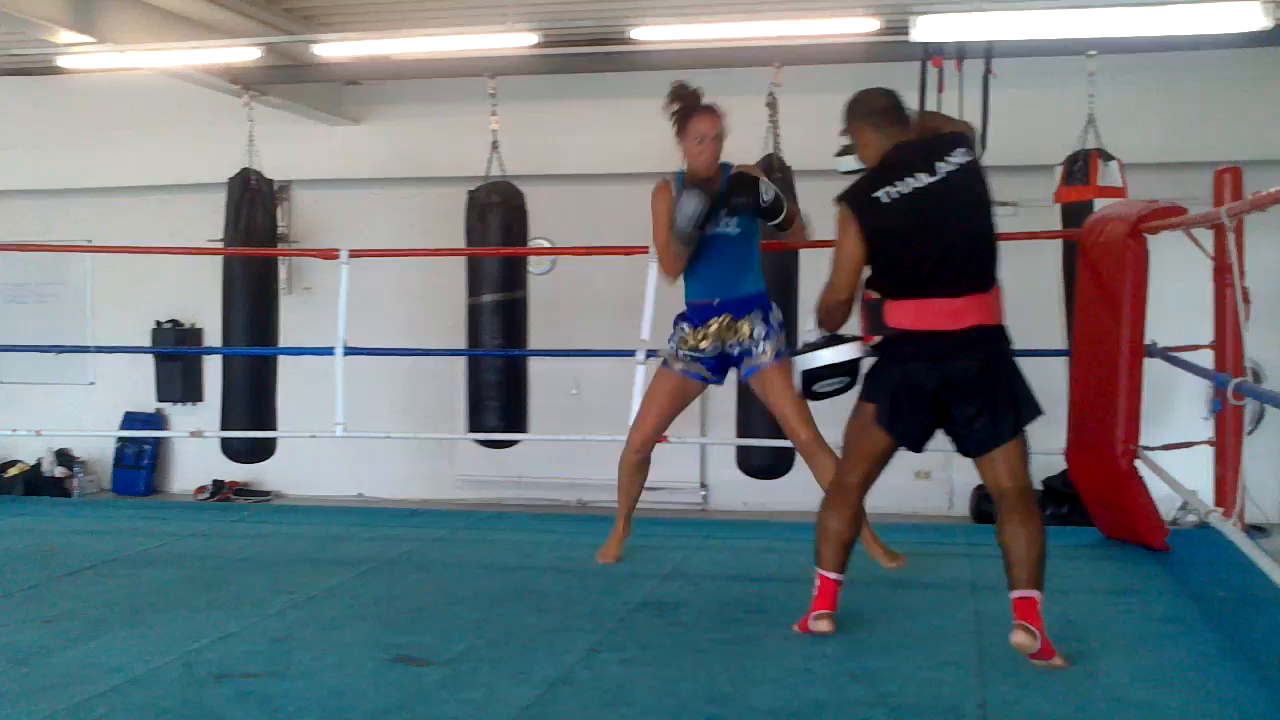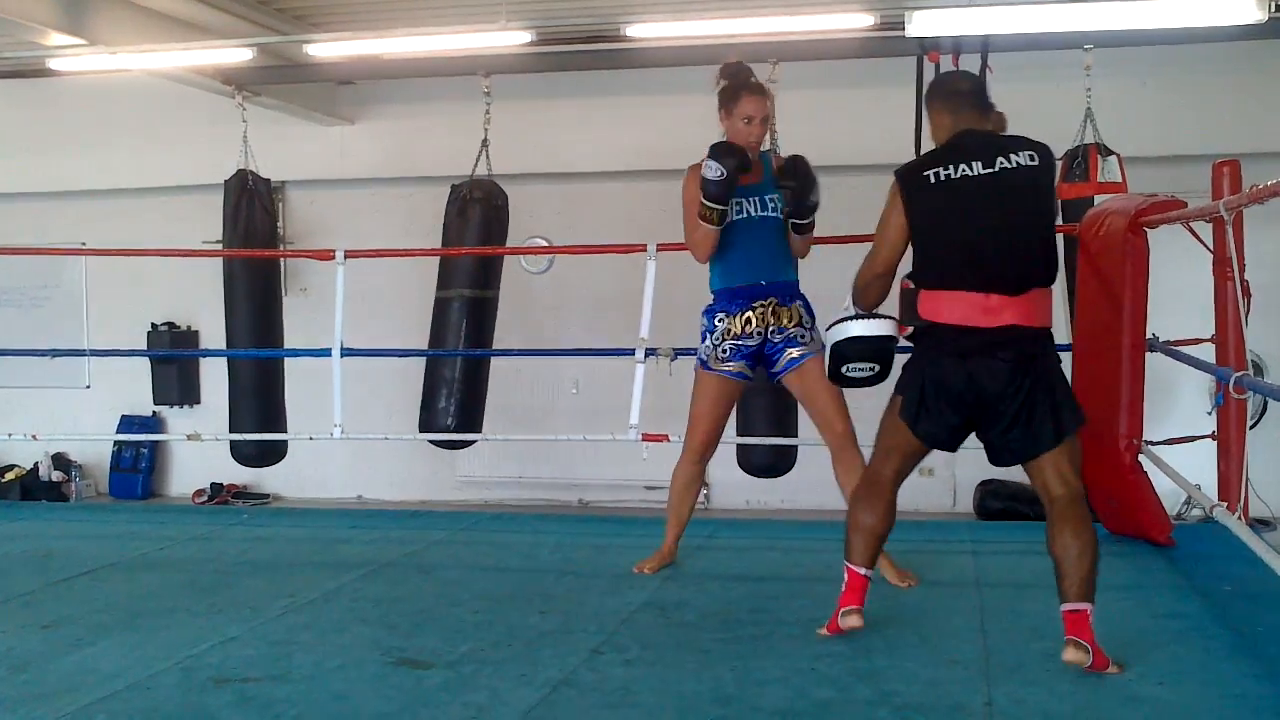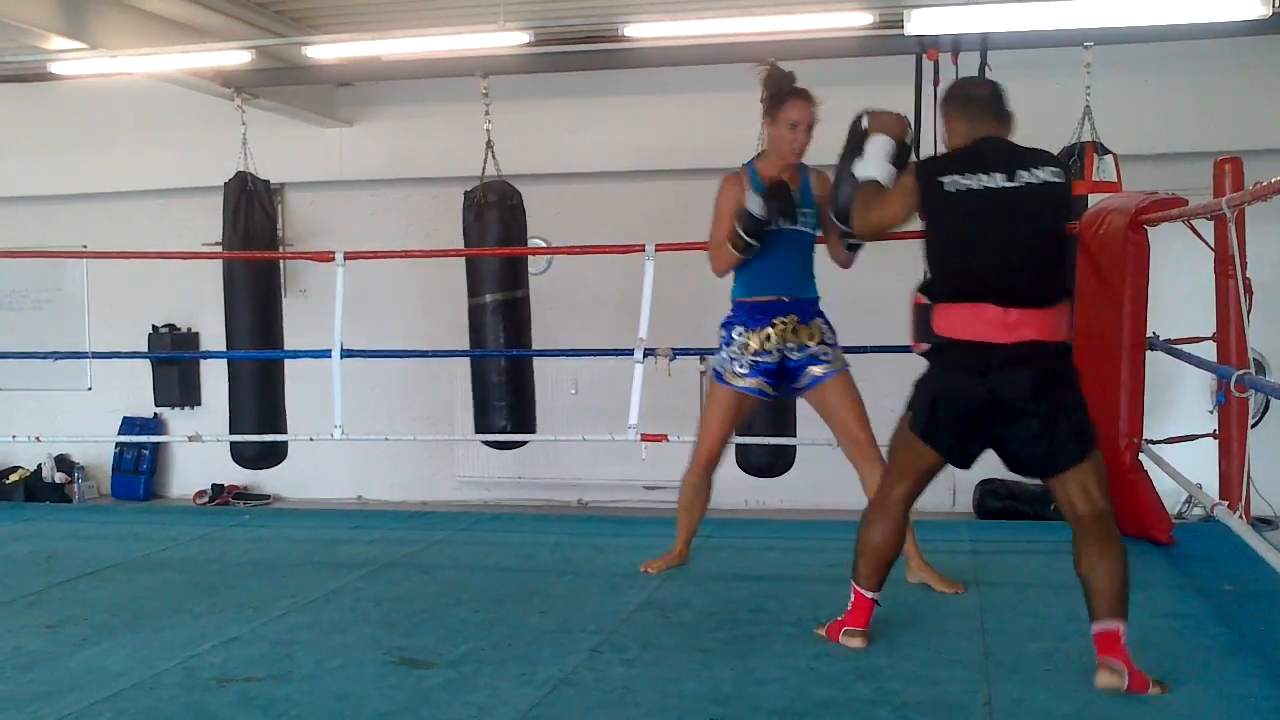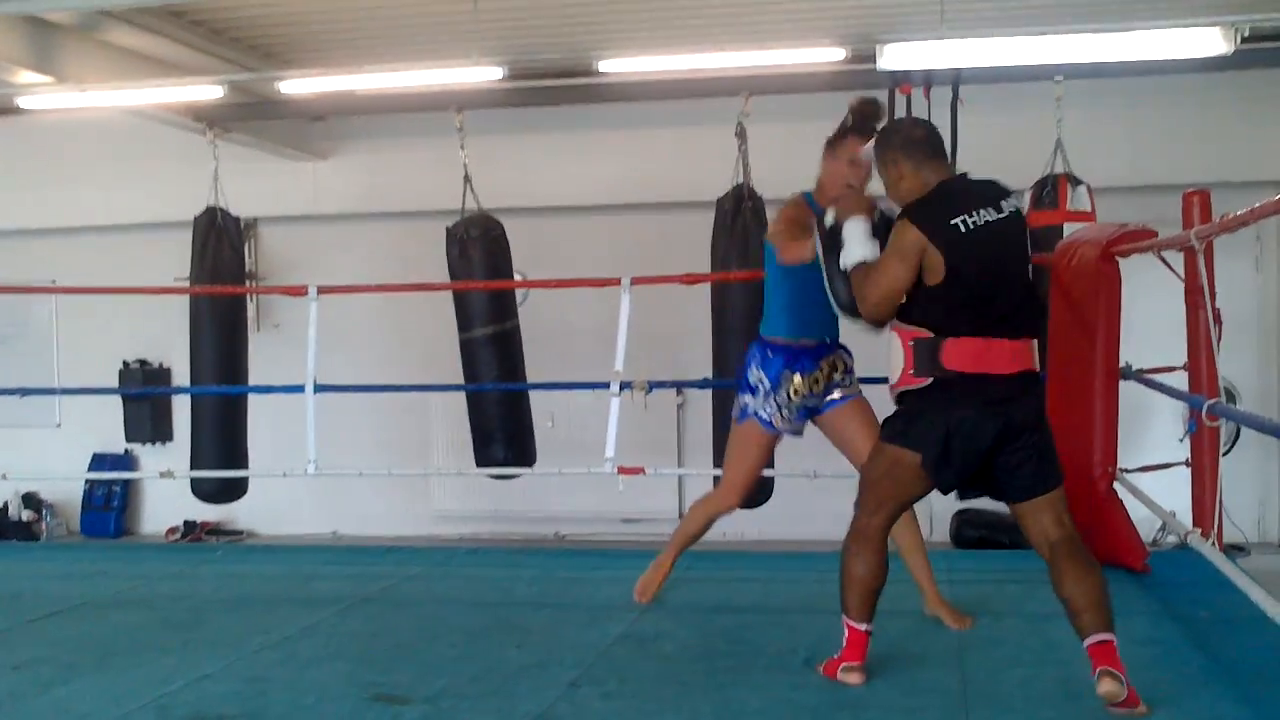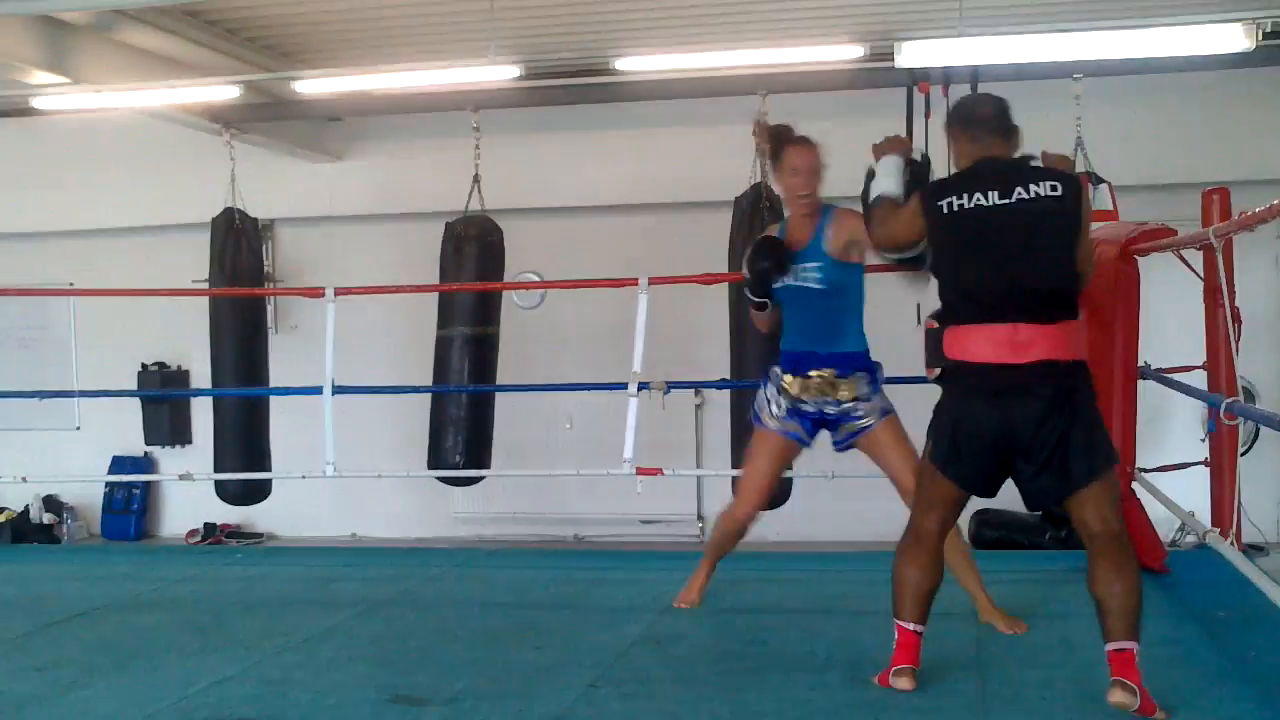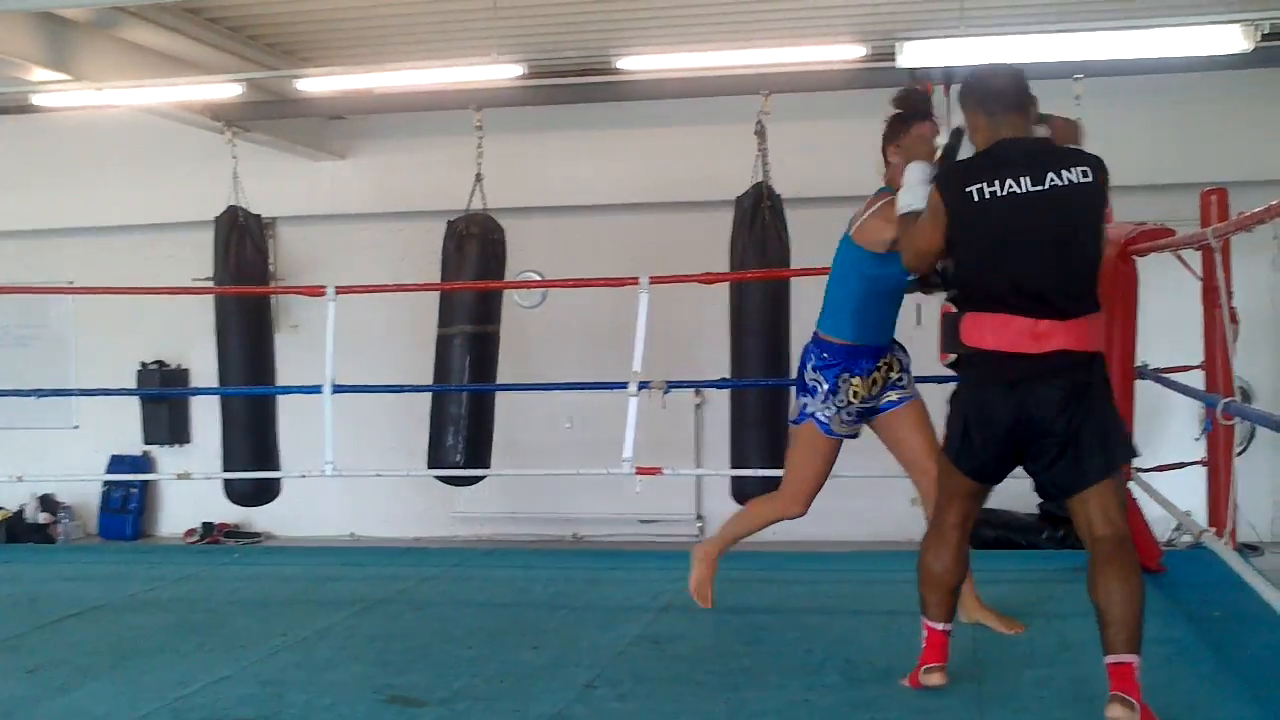
dt=0.7s
person 1, frame 1
left shoulder: (860, 200)
right shoulder: (959, 149)
left elbow: (841, 295)
left wrist: (825, 328)
right wrist: (912, 124)
left hip: (906, 354)
right hip: (978, 349)
left knee: (850, 481)
right knee: (1013, 490)
left ankle: (822, 607)
right ankle: (1028, 620)
person 1, frame 2
left shoulder: (916, 178)
right shoulder: (1038, 158)
left elbow: (878, 271)
left wrist: (860, 318)
left hip: (942, 352)
right hip: (1020, 353)
left knee: (881, 475)
right knee: (1064, 494)
left ankle: (850, 602)
right ankle: (1080, 634)
person 1, frame 3
left shoulder: (934, 175)
right shoulder: (1054, 173)
left elbow: (864, 218)
left wrist: (877, 145)
left hip: (959, 365)
right hip: (1039, 367)
left knee: (893, 492)
right knee: (1093, 513)
left ankle: (854, 619)
right ankle: (1112, 656)
person 1, frame 4
left shoulder: (919, 224)
right shoulder: (1005, 201)
left elbow: (873, 306)
left wrist: (855, 230)
left hip: (946, 400)
right hip: (1017, 395)
left knee: (870, 522)
right knee: (1059, 538)
left ankle: (851, 655)
right ankle: (1107, 665)
person 1, frame 5
left shoulder: (934, 199)
right shoulder: (1061, 186)
left elbow: (886, 232)
left wrist: (889, 167)
left hip: (972, 390)
right hip: (1054, 385)
left knee: (926, 525)
right knee: (1104, 531)
left ankle: (903, 661)
person 1, frame 6
left shoulder: (956, 184)
right shoulder: (1090, 172)
left elbow: (915, 255)
left wrist: (916, 173)
left hip: (989, 377)
right hip: (1071, 377)
left knee: (950, 518)
right knee: (1107, 534)
left ankle: (932, 657)
person 2, frame 1
left shoulder: (742, 179)
right shoulder: (667, 193)
left elbow: (798, 233)
right elbow: (671, 263)
left wrist: (767, 201)
right wrist: (686, 218)
left hip: (753, 322)
right hip: (696, 328)
left knee: (804, 435)
right knee: (641, 436)
left ankle: (868, 539)
right ankle: (620, 530)
person 2, frame 2
left shoulder: (779, 169)
right shoulder: (701, 174)
left elbow: (799, 249)
right elbow: (700, 251)
left wrist: (805, 204)
right wrist: (717, 189)
left hip: (788, 313)
right hip: (730, 317)
left knee: (841, 435)
right knee: (698, 445)
left ankle: (875, 554)
right ankle: (668, 546)
person 2, frame 3
left shoulder: (817, 181)
right shoulder: (739, 182)
left elbow: (843, 259)
right elbow: (719, 263)
right wrist: (754, 216)
left hip: (807, 328)
right hip: (749, 329)
left knee: (864, 446)
right knee: (705, 457)
left ankle: (913, 563)
right ankle: (681, 547)
person 2, frame 4
right shoulder: (794, 213)
right elbow: (791, 251)
left hip: (828, 367)
right hip: (777, 368)
right knee: (730, 496)
left ankle: (932, 596)
right ankle: (665, 559)
person 2, frame 5
left shoulder: (845, 226)
right shoulder: (774, 238)
right elbow: (764, 324)
right wrist: (756, 289)
left hip: (855, 383)
right hip: (791, 384)
left knee: (921, 495)
right knee: (745, 507)
left ankle: (983, 603)
right ankle: (705, 570)
person 2, frame 6
left shoulder: (899, 210)
right shoulder: (894, 215)
left hip: (883, 364)
right hip: (835, 367)
left knee: (937, 481)
right knee: (793, 500)
left ankle: (968, 601)
right ankle: (709, 551)
